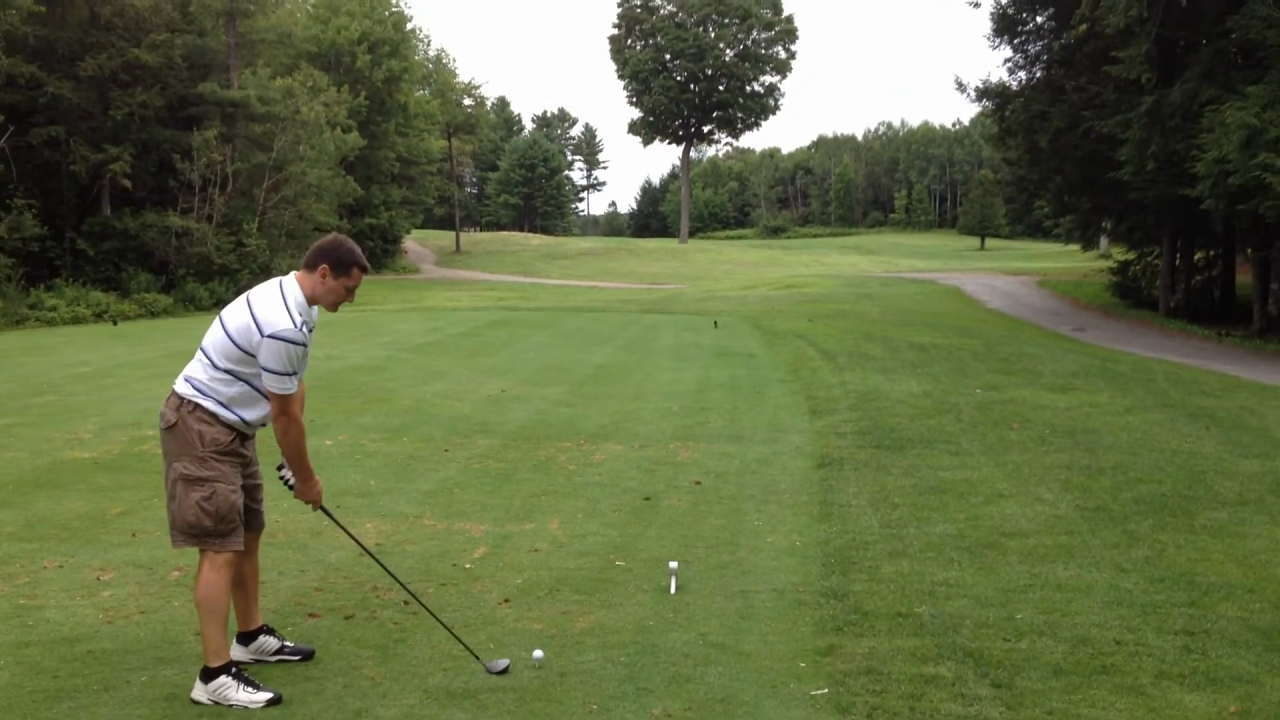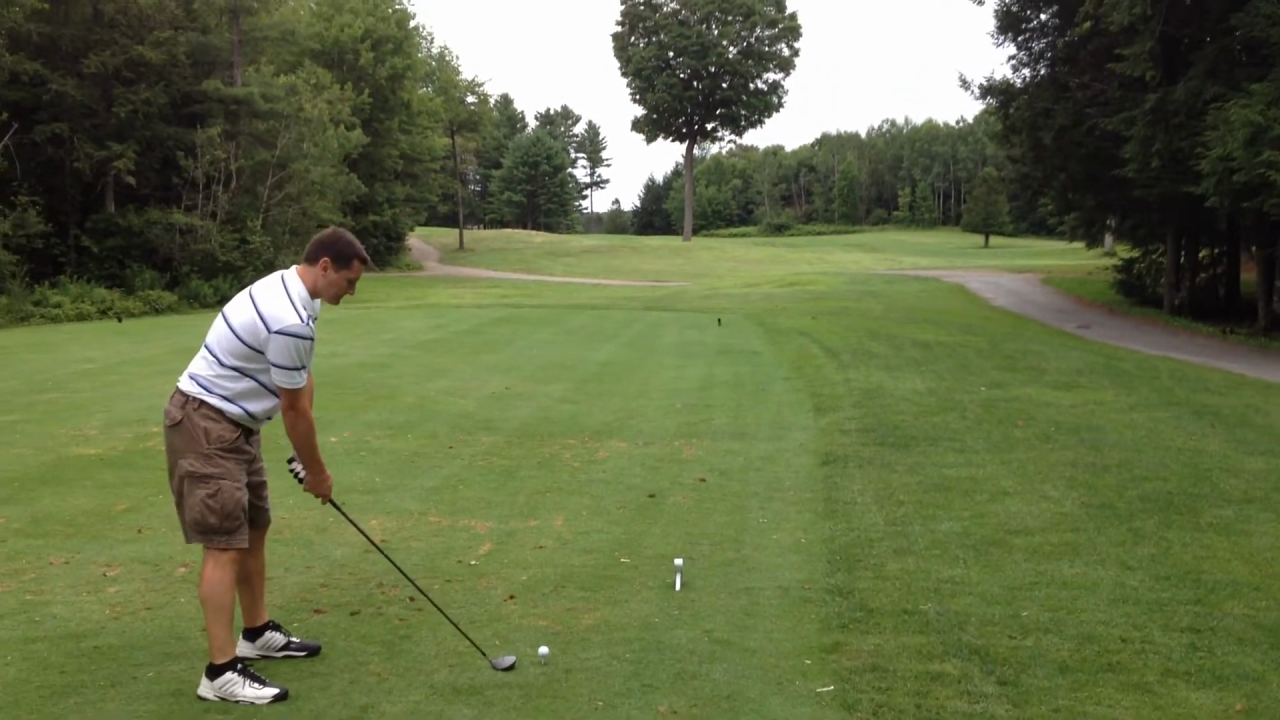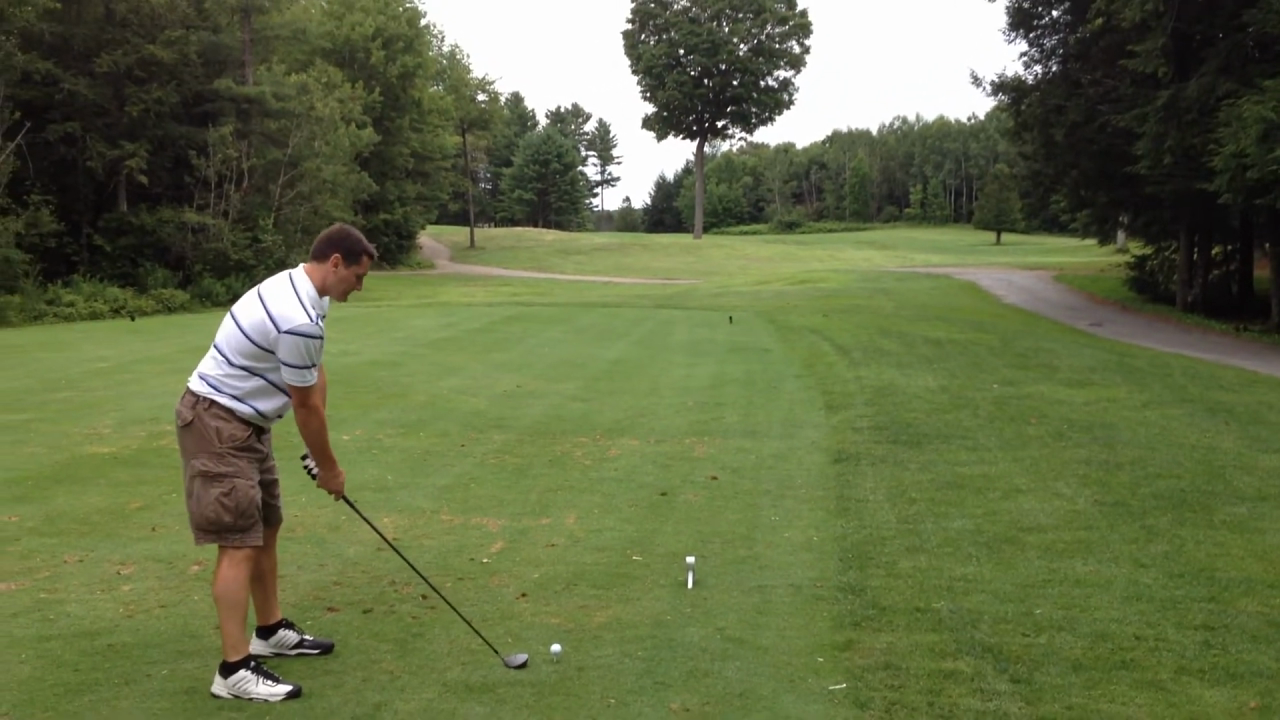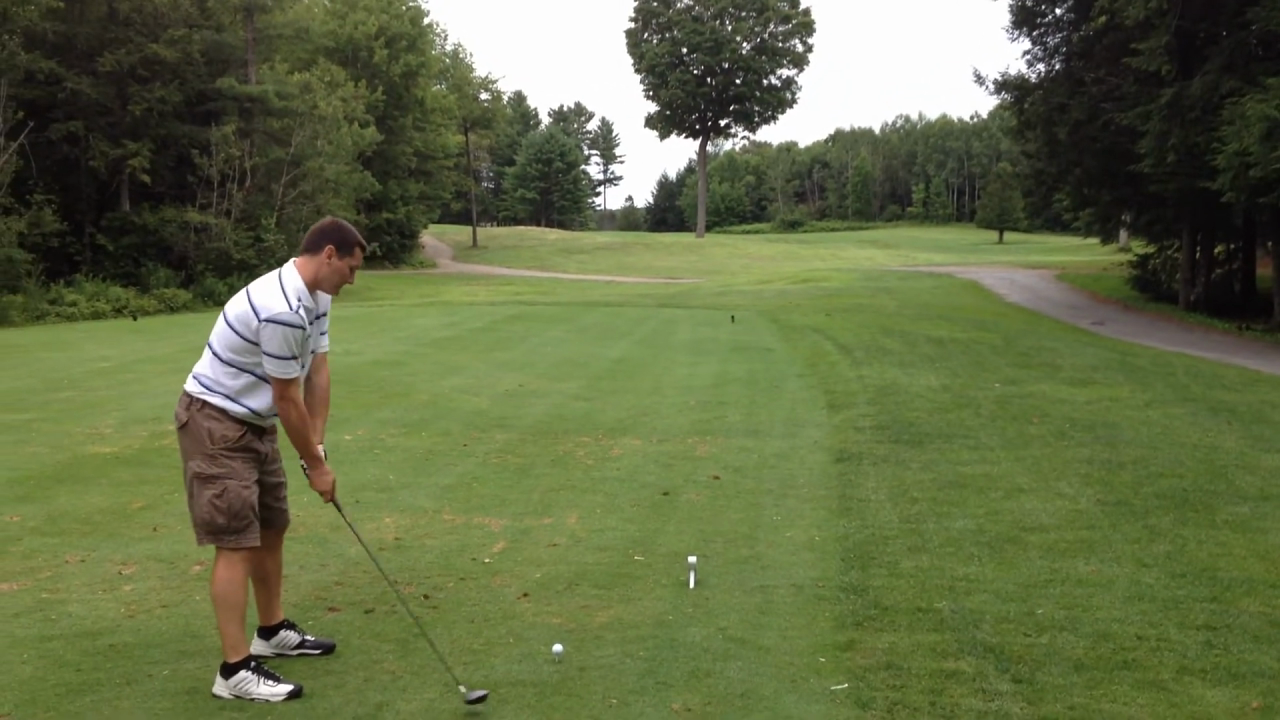
dt=0.2s
person 1, frame 1
left shoulder: (289, 294)
right shoulder: (283, 327)
left elbow: (293, 393)
right elbow: (285, 414)
left wrist: (298, 465)
right wrist: (306, 478)
left hip: (228, 424)
right hip: (201, 425)
left knee: (246, 534)
right knee: (220, 547)
left ankle: (251, 637)
right ankle: (215, 675)
person 1, frame 2
left shoulder: (289, 288)
right shoulder: (290, 322)
left elbow: (301, 385)
right elbow: (293, 408)
left wrist: (306, 457)
right wrist: (317, 470)
left hip: (232, 422)
right hip: (206, 422)
left knee: (252, 531)
right knee: (225, 544)
left ankle: (258, 632)
right ankle: (221, 671)
person 1, frame 3
left shoulder: (301, 289)
right shoulder: (297, 321)
left elbow: (314, 379)
right elbow: (305, 405)
left wrist: (320, 454)
right wrist: (329, 466)
left hip: (244, 421)
right hip: (218, 421)
left knee: (265, 529)
right knee: (239, 542)
left ankle: (271, 630)
right ankle: (234, 668)
person 1, frame 4
left shoulder: (317, 298)
right shoulder: (279, 308)
left elbow: (319, 372)
right elbow: (286, 398)
left wrist: (317, 447)
right wrist: (317, 463)
left hip: (254, 424)
right hip: (216, 422)
left knee: (269, 530)
right knee: (237, 543)
left ankle: (272, 631)
right ankle: (235, 670)
